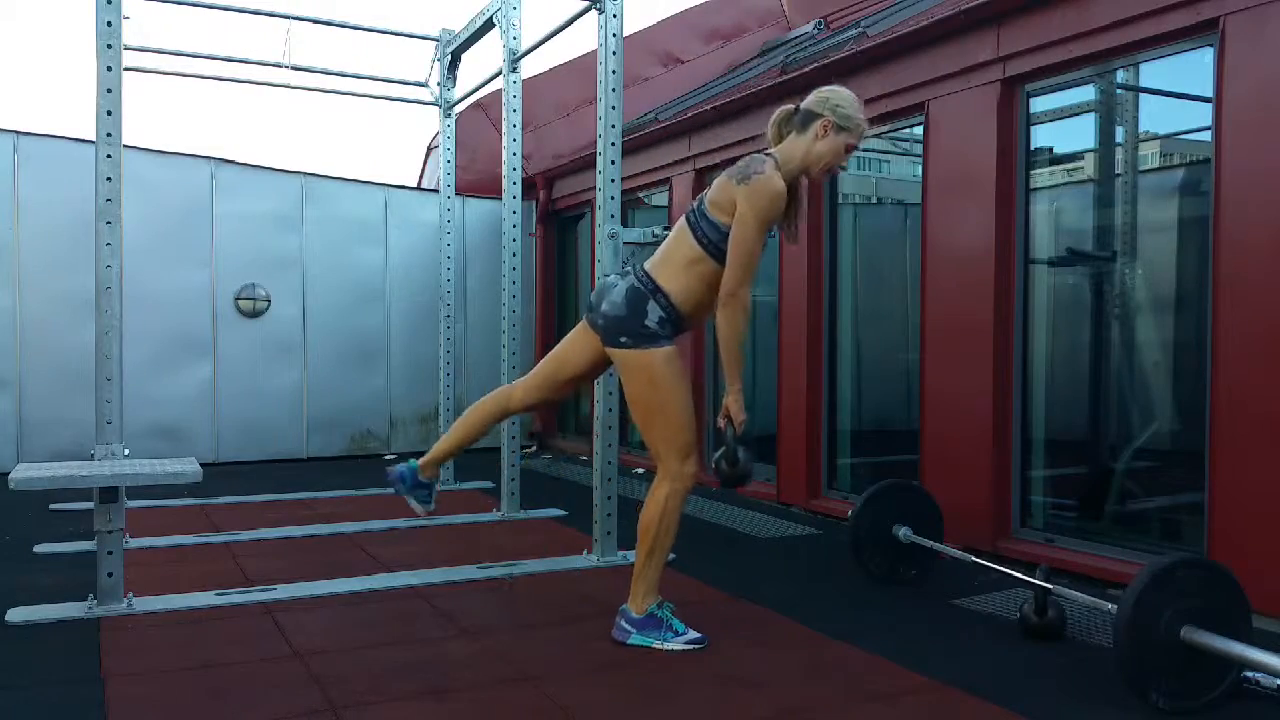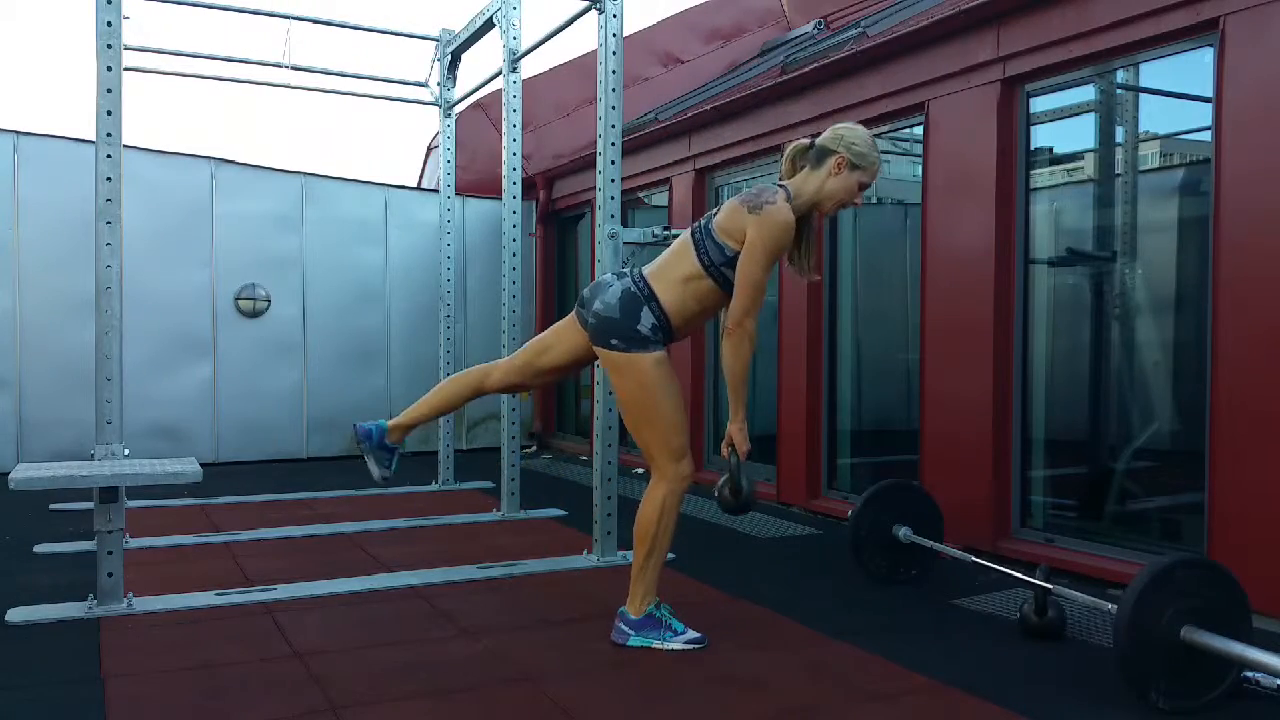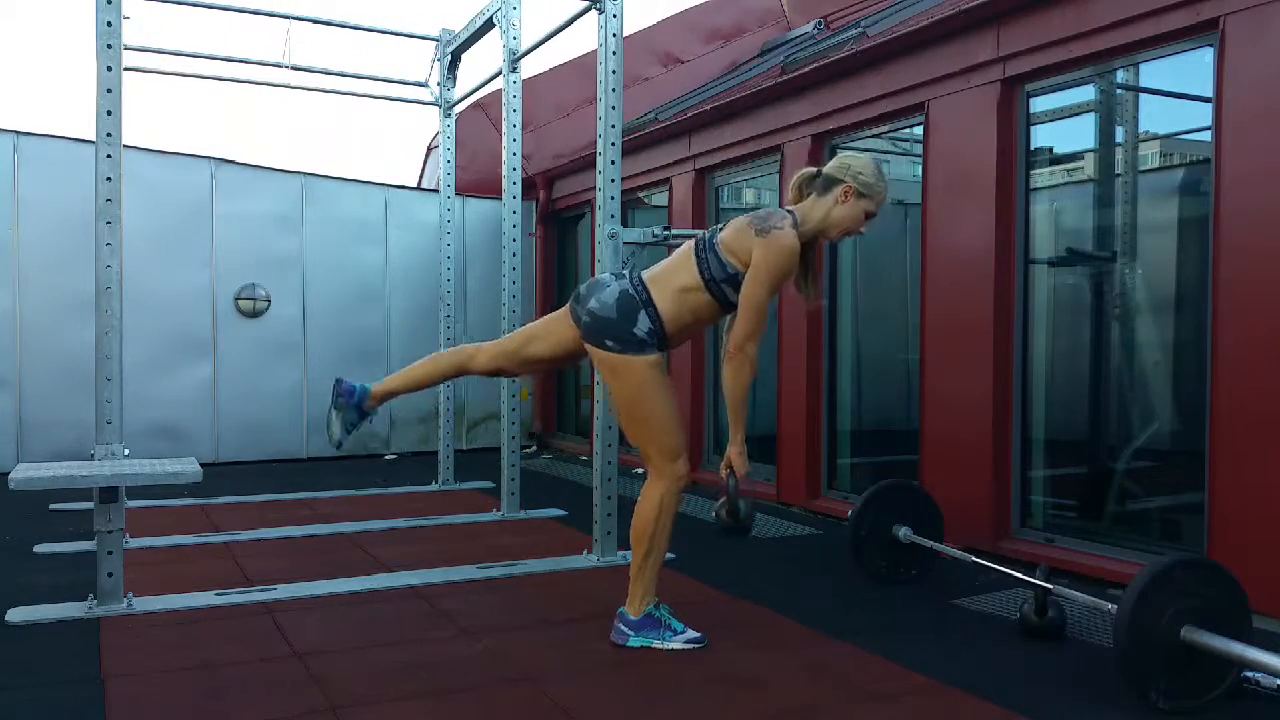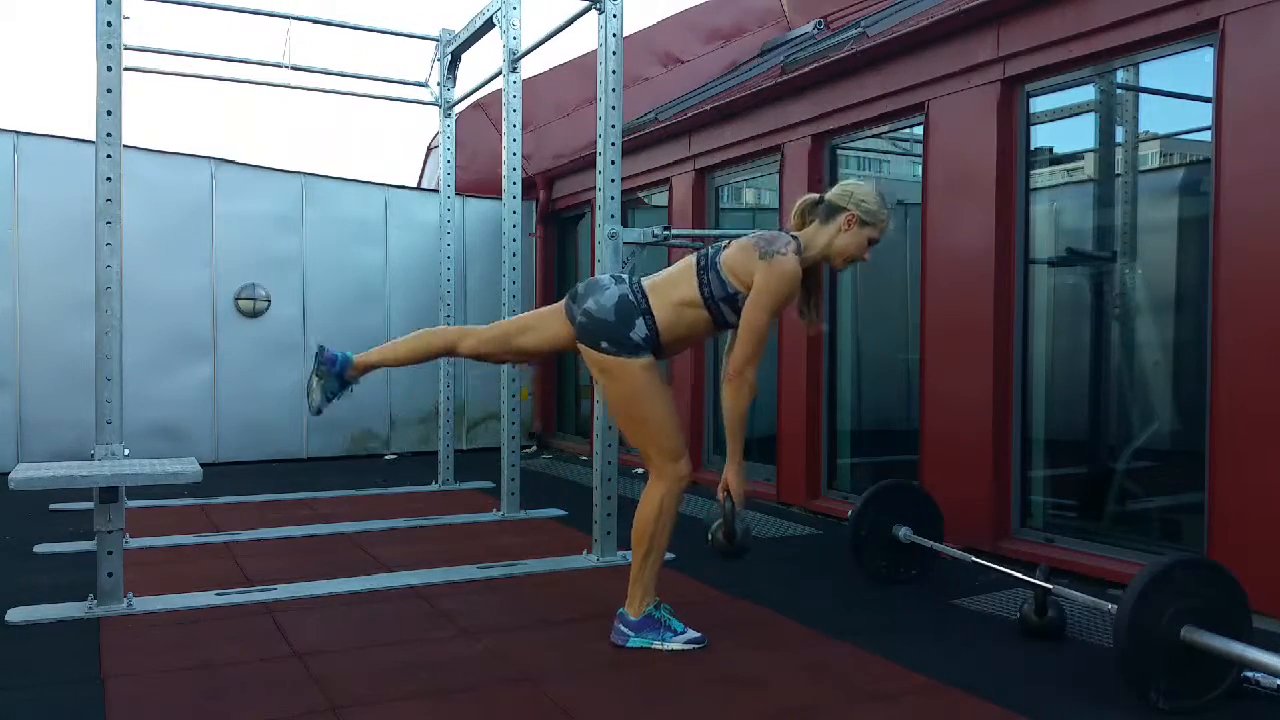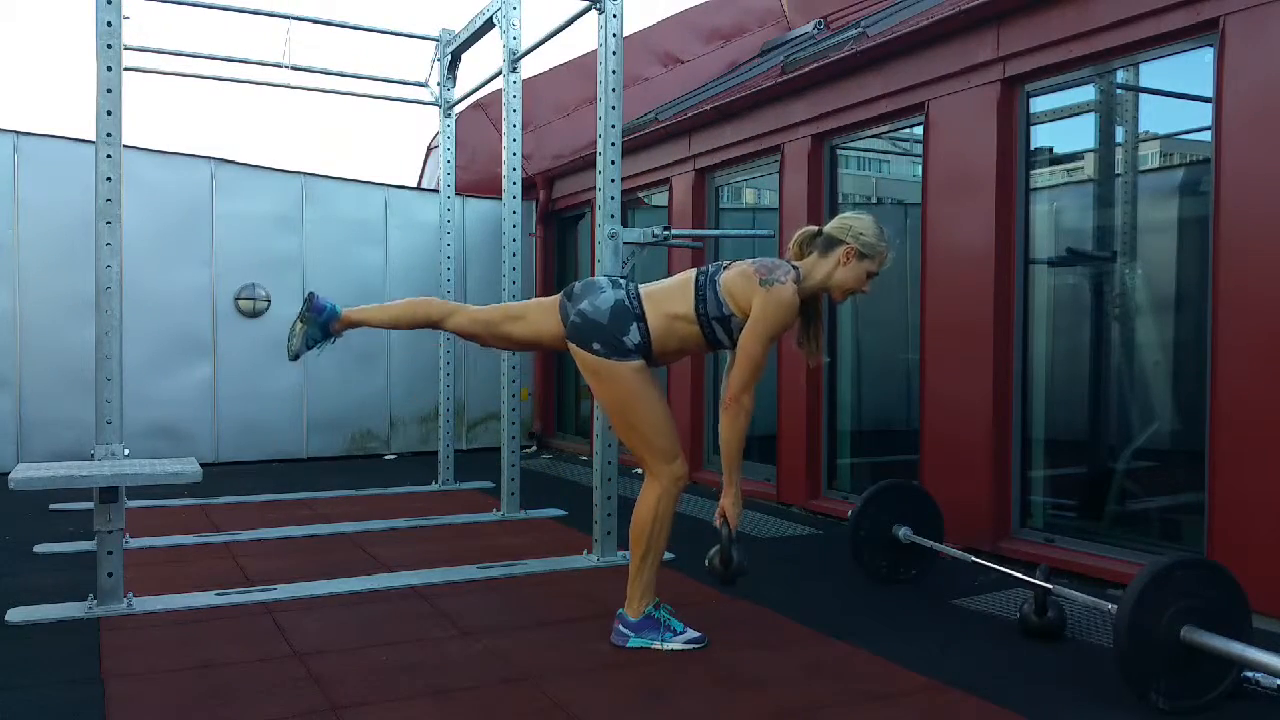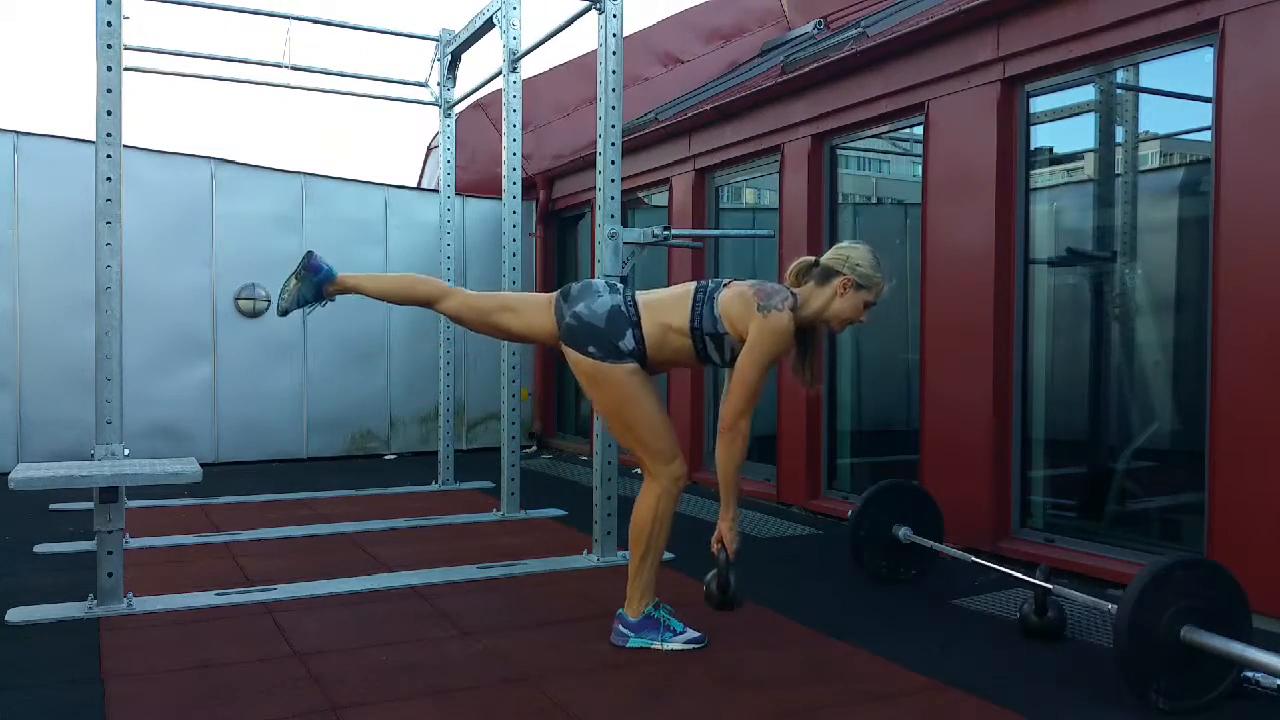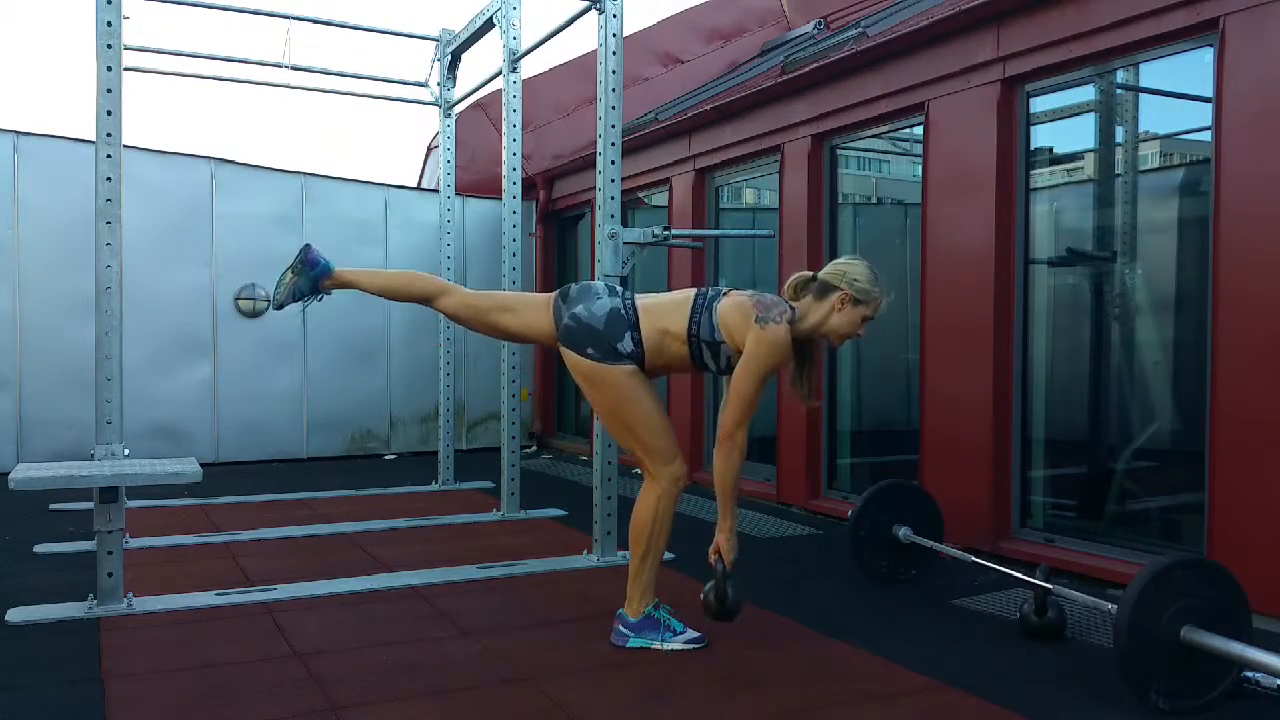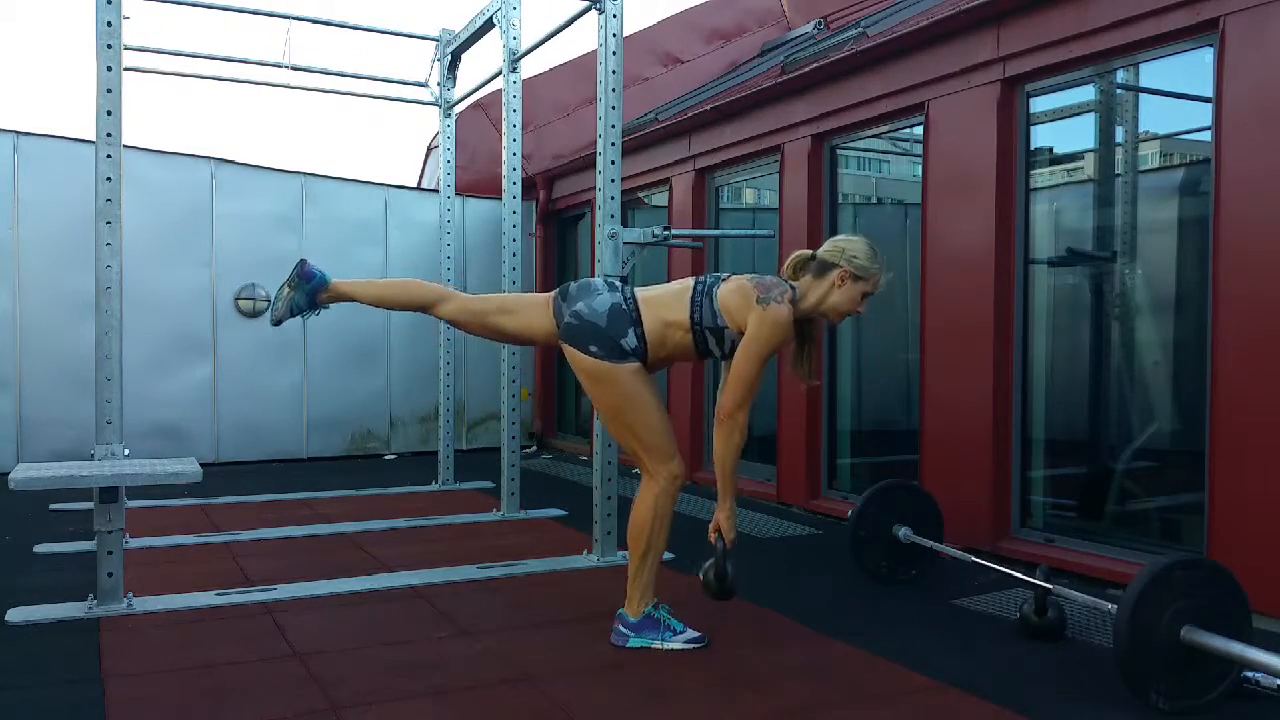
dt=0.2s
person 1, frame 1
left shoulder: (763, 174)
right shoulder: (768, 181)
left elbow: (721, 288)
right elbow: (732, 297)
left wrist: (730, 385)
right wrist: (733, 390)
left hip: (626, 300)
right hip: (645, 319)
left knee: (524, 391)
right knee: (679, 469)
left ankle: (421, 470)
right ankle: (639, 613)
person 1, frame 2
left shoulder: (773, 204)
right shoulder: (778, 214)
left elbow: (732, 315)
right elbow: (739, 326)
left wrist: (735, 413)
right wrist: (738, 419)
left hip: (616, 300)
right hip: (634, 322)
left knee: (503, 373)
right knee: (673, 470)
left ankle: (389, 433)
right ankle: (637, 615)
person 1, frame 3
left shoulder: (778, 228)
right shoulder: (782, 239)
left elbow: (736, 341)
right elbow: (739, 350)
left wrist: (734, 437)
right wrist: (737, 442)
left hip: (609, 301)
right hip: (626, 323)
left knee: (486, 358)
right knee: (670, 470)
left ankle: (365, 396)
right ankle: (637, 615)
person 1, frame 4
left shoulder: (781, 251)
right shoulder: (785, 265)
left elbow: (734, 365)
right elbow: (740, 373)
left wrist: (732, 455)
right wrist: (734, 462)
left hip: (604, 302)
right hip: (620, 325)
left knee: (470, 340)
right knee: (671, 471)
left ankle: (346, 365)
right ankle: (637, 616)
person 1, frame 5
left shoulder: (780, 278)
right shoulder: (783, 292)
left elbow: (732, 393)
right elbow: (737, 398)
left wrist: (729, 479)
right wrist: (731, 488)
left hip: (599, 304)
right hip: (611, 329)
left knee: (458, 317)
right knee: (668, 472)
left ankle: (331, 318)
right ankle: (636, 616)
person 1, frame 6
left shoulder: (777, 304)
right shoulder: (777, 319)
left elbow: (733, 417)
right elbow: (734, 424)
right wrist: (729, 512)
left hip: (594, 306)
right hip: (604, 332)
left knee: (455, 300)
right knee: (667, 472)
left ankle: (327, 280)
right ankle: (636, 617)
person 1, frame 7
left shoulder: (775, 317)
right shoulder: (775, 331)
left elbow: (729, 428)
right elbow: (731, 435)
right wrist: (727, 524)
left hip: (591, 307)
right hip: (601, 334)
left knee: (451, 297)
right knee: (667, 472)
left ankle: (324, 273)
right ankle: (637, 616)
person 1, frame 8
left shoulder: (773, 299)
right shoulder: (778, 311)
left elbow: (731, 408)
right elbow: (731, 414)
right wrist: (726, 503)
left hip: (592, 304)
right hip: (603, 330)
left knee: (447, 304)
right knee: (665, 472)
left ankle: (320, 286)
right ankle: (637, 617)
